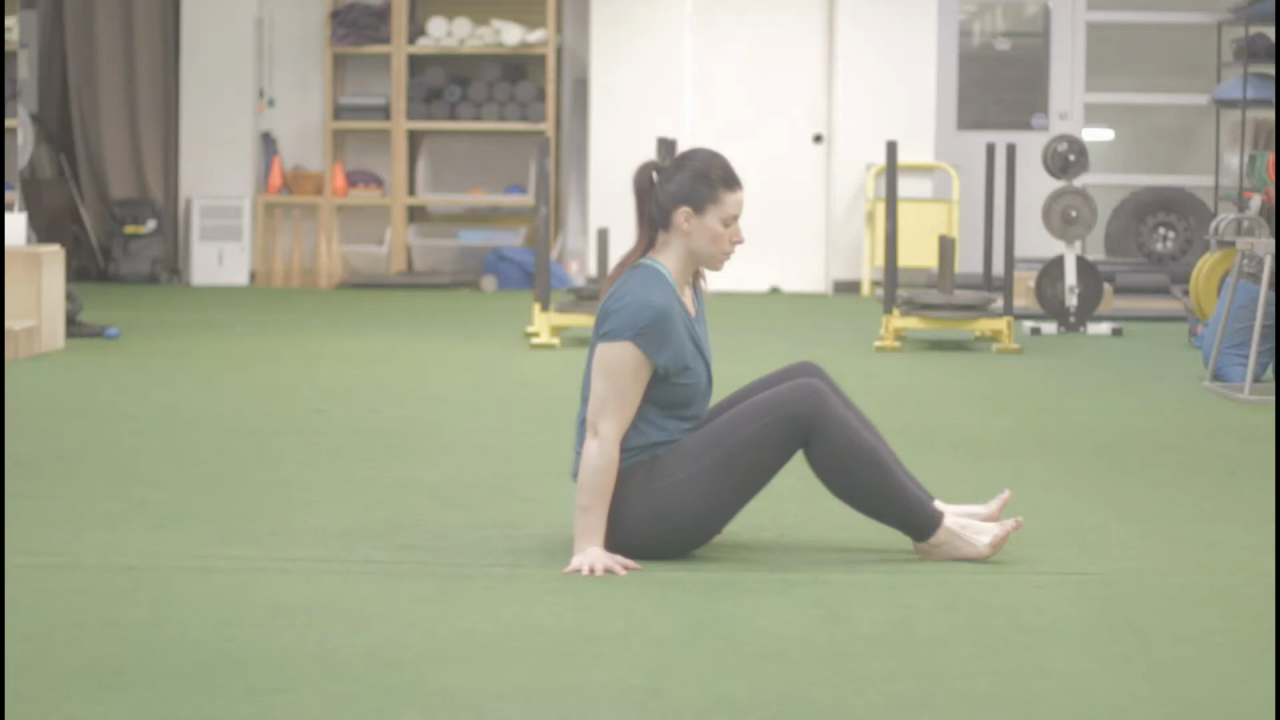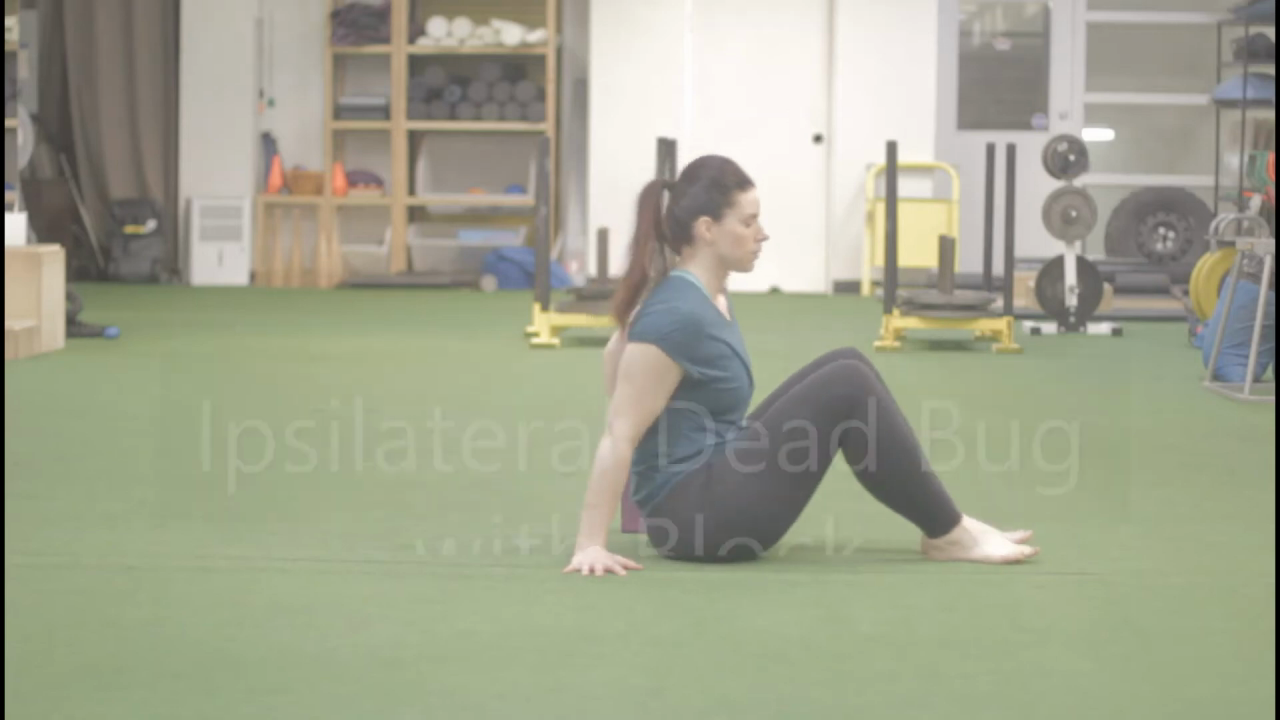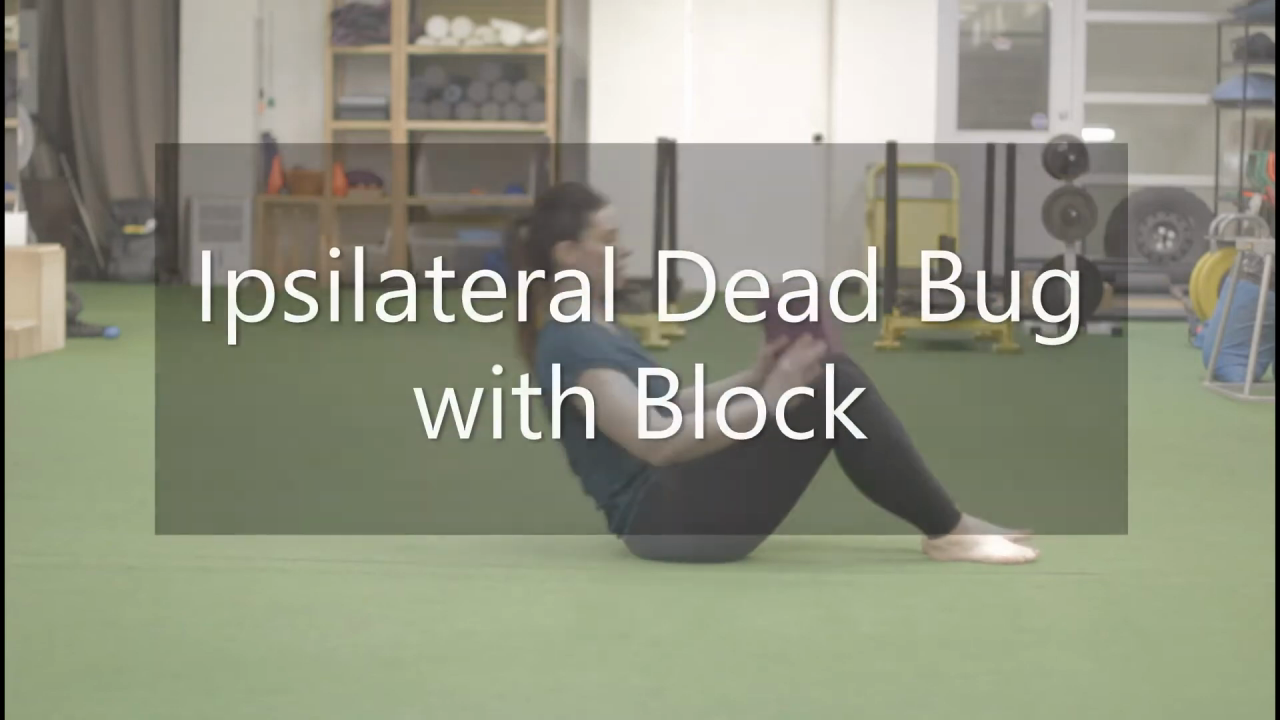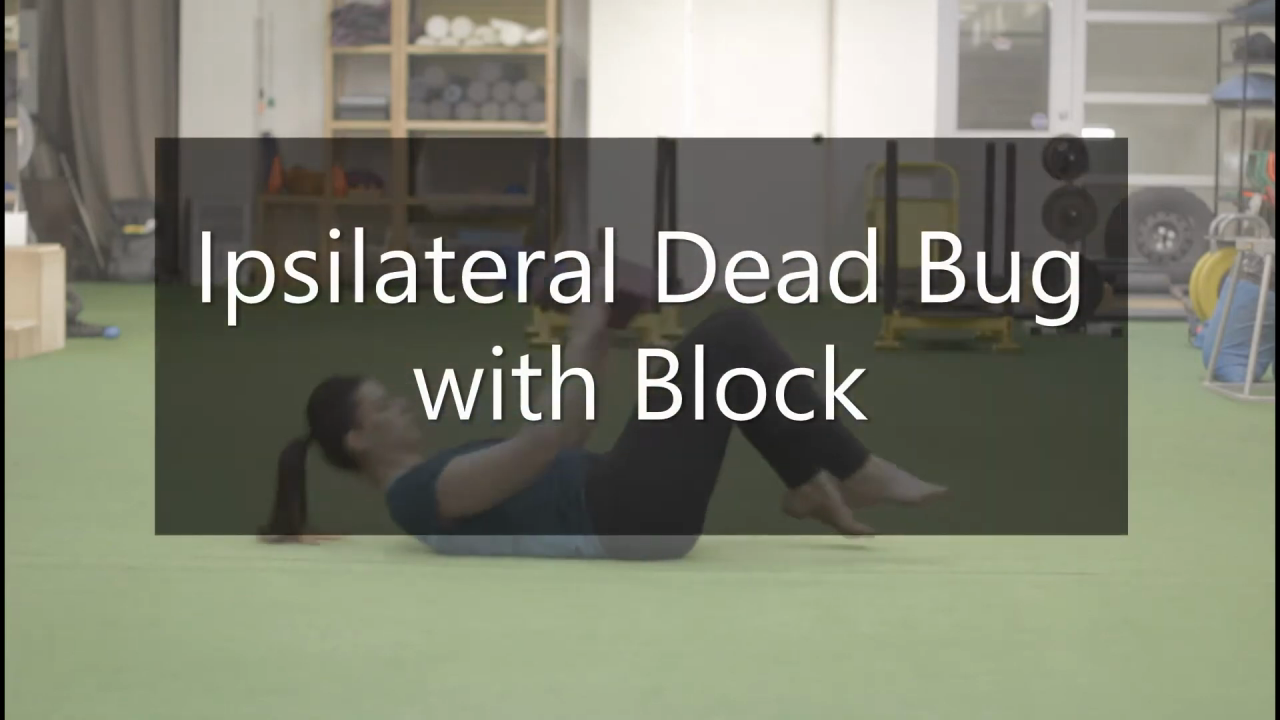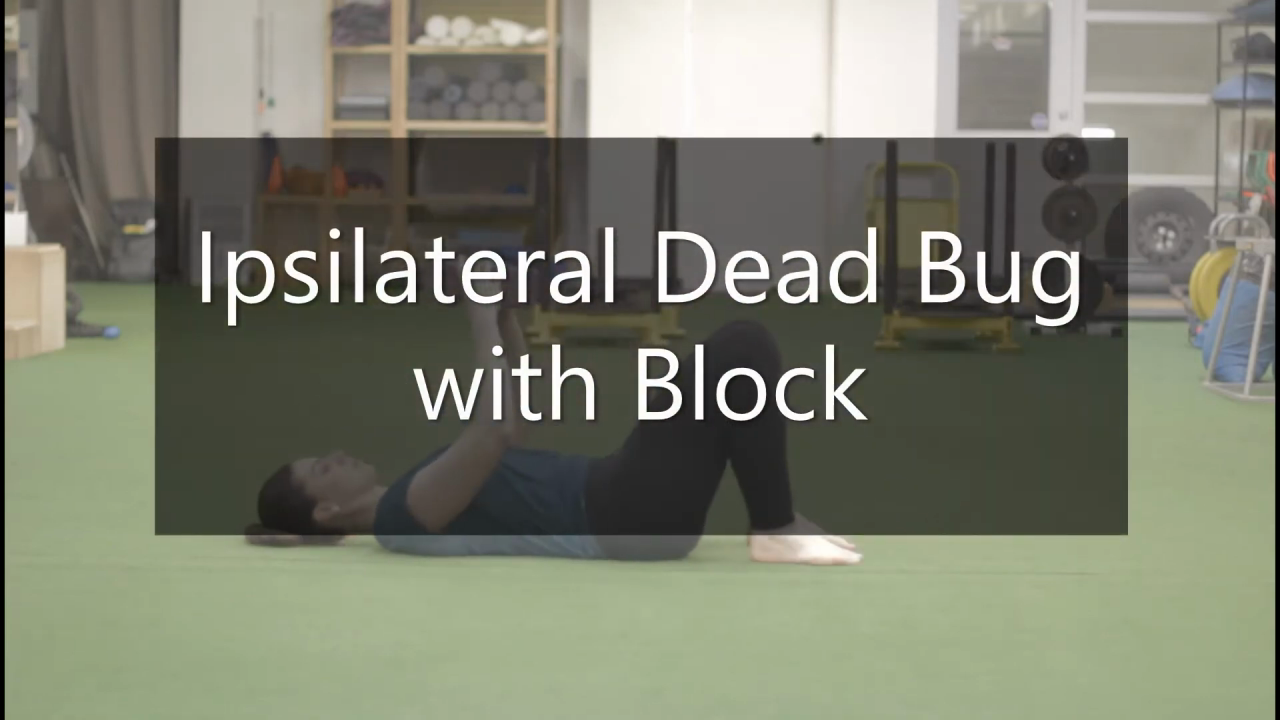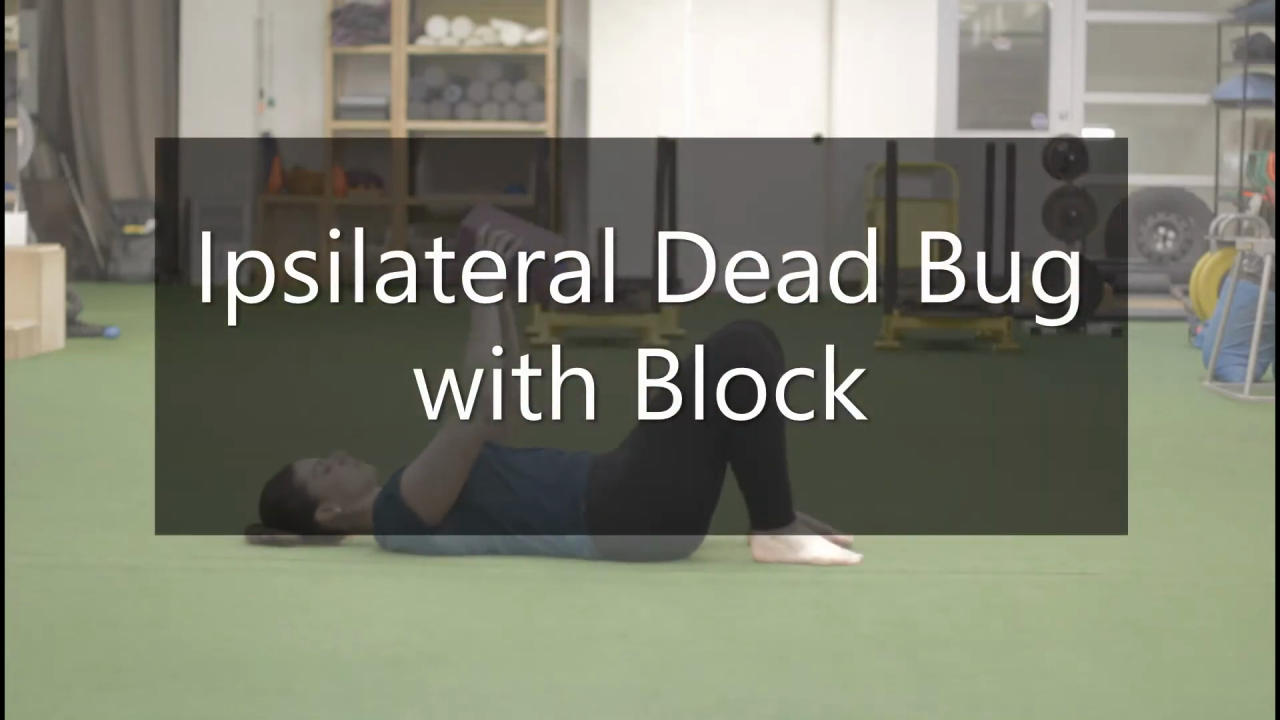
dt=0.5s
person 1, frame 1
left shoulder: (682, 283)
right shoulder: (644, 304)
right elbow: (602, 433)
right wrist: (589, 545)
left hip: (668, 482)
right hip: (637, 508)
left knee: (807, 380)
right knee: (804, 405)
left ankle: (928, 511)
right ankle: (934, 535)
person 1, frame 2
left shoulder: (701, 293)
right shoulder: (679, 314)
left elbow: (616, 355)
right elbow: (618, 434)
right wrist: (590, 544)
left hip: (714, 482)
right hip: (696, 516)
left knee: (845, 367)
right knee: (847, 386)
left ankle: (945, 519)
right ankle: (947, 534)
person 1, frame 3
left shoulder: (587, 331)
right shoulder: (574, 346)
right elbow: (657, 443)
left wrist: (756, 378)
right wrist: (763, 401)
left hip: (680, 502)
right hip: (673, 524)
left knee: (829, 373)
right knee: (835, 390)
left ankle: (944, 519)
right ankle: (948, 534)
person 1, frame 4
left shoulder: (435, 473)
right shoulder: (427, 493)
left elbow: (560, 431)
right elbow: (550, 438)
left wrist: (591, 344)
right wrist: (582, 338)
left hip: (608, 502)
right hip: (623, 521)
left knee: (734, 328)
right knee: (732, 338)
left ankle: (810, 484)
right ankle: (856, 472)
person 1, frame 5
left shoulder: (422, 497)
right shoulder: (407, 518)
left elbow: (513, 412)
right elbow: (495, 428)
left wrist: (505, 312)
right wrist: (479, 317)
left hip: (619, 501)
right hip: (631, 520)
left knee: (742, 342)
right knee: (744, 353)
left ankle: (777, 519)
right ankle: (775, 531)
person 1, frame 6
left shoulder: (422, 485)
right shoulder: (404, 514)
left elbow: (504, 392)
right elbow: (479, 407)
left wrist: (500, 290)
right wrist: (484, 295)
left hip: (625, 499)
right hip: (631, 519)
left knee: (747, 344)
right knee: (745, 349)
left ankle: (779, 513)
right ankle: (778, 528)
